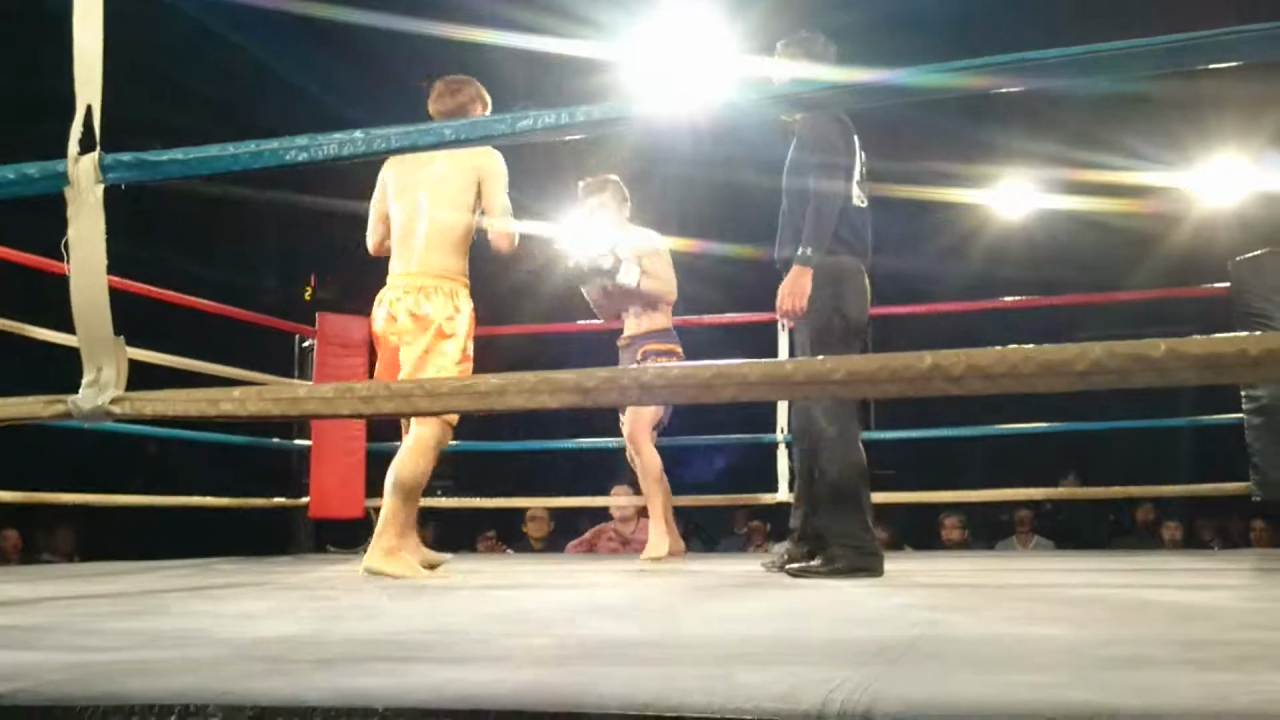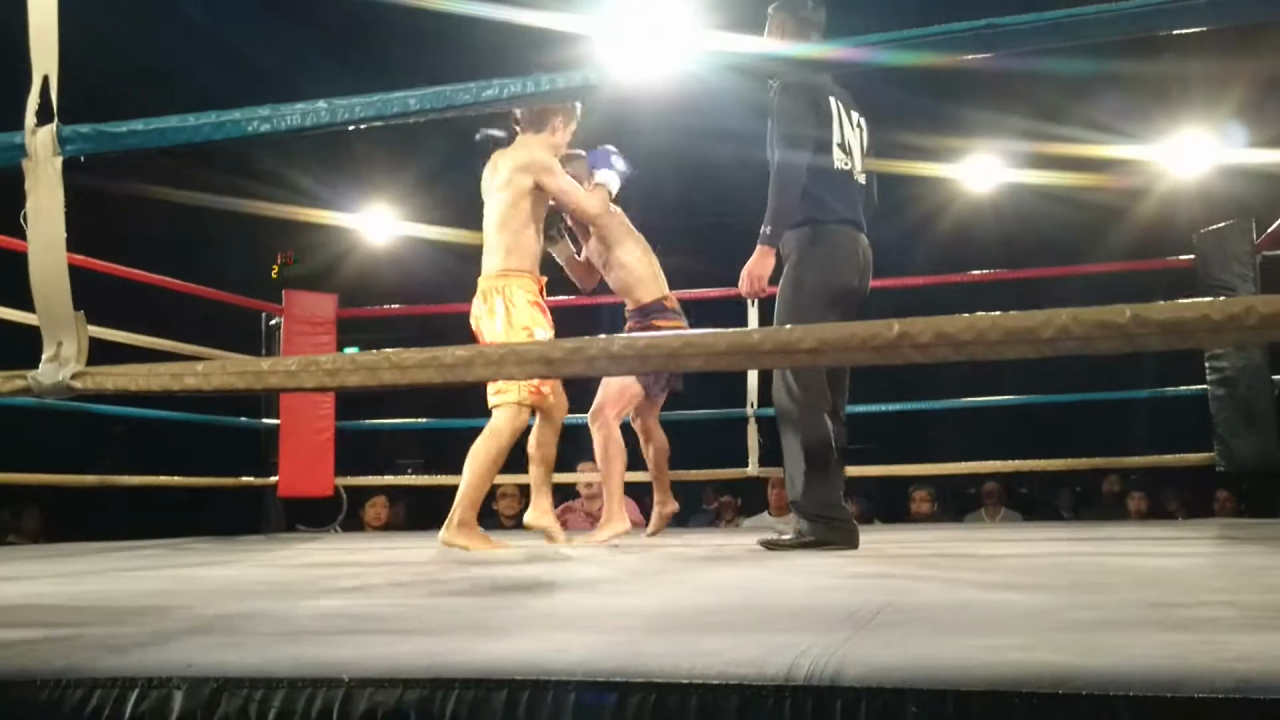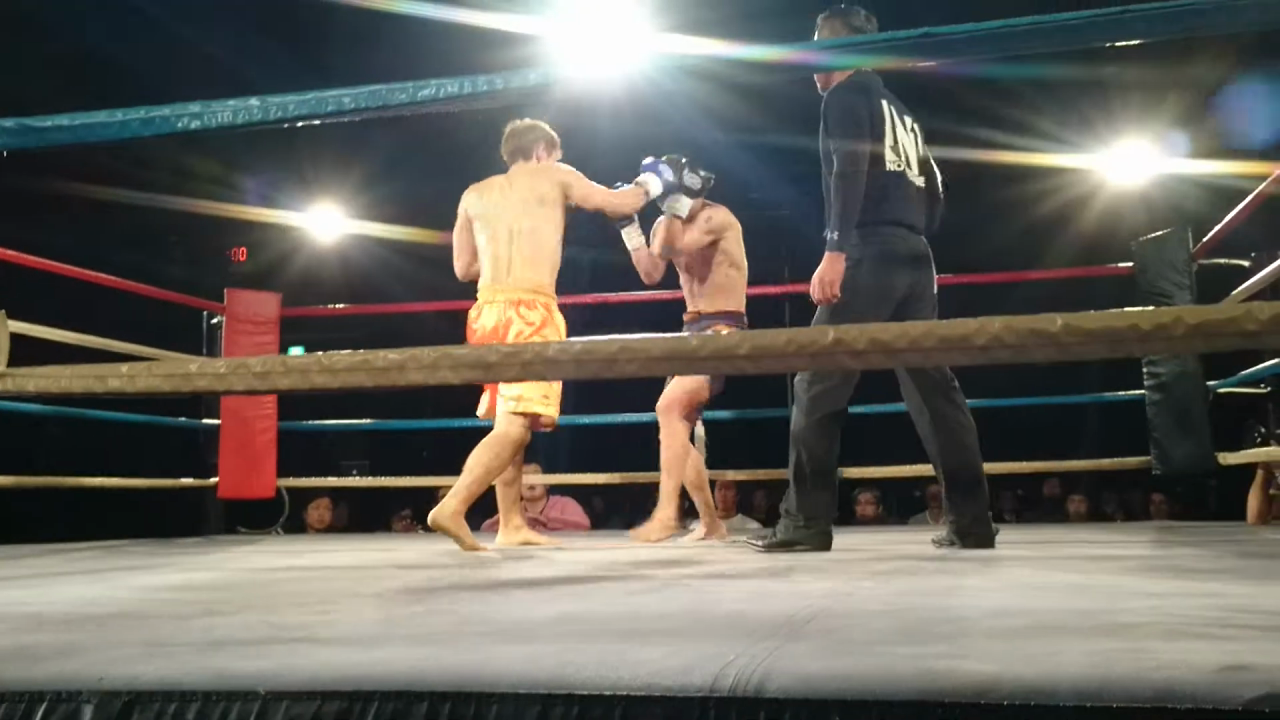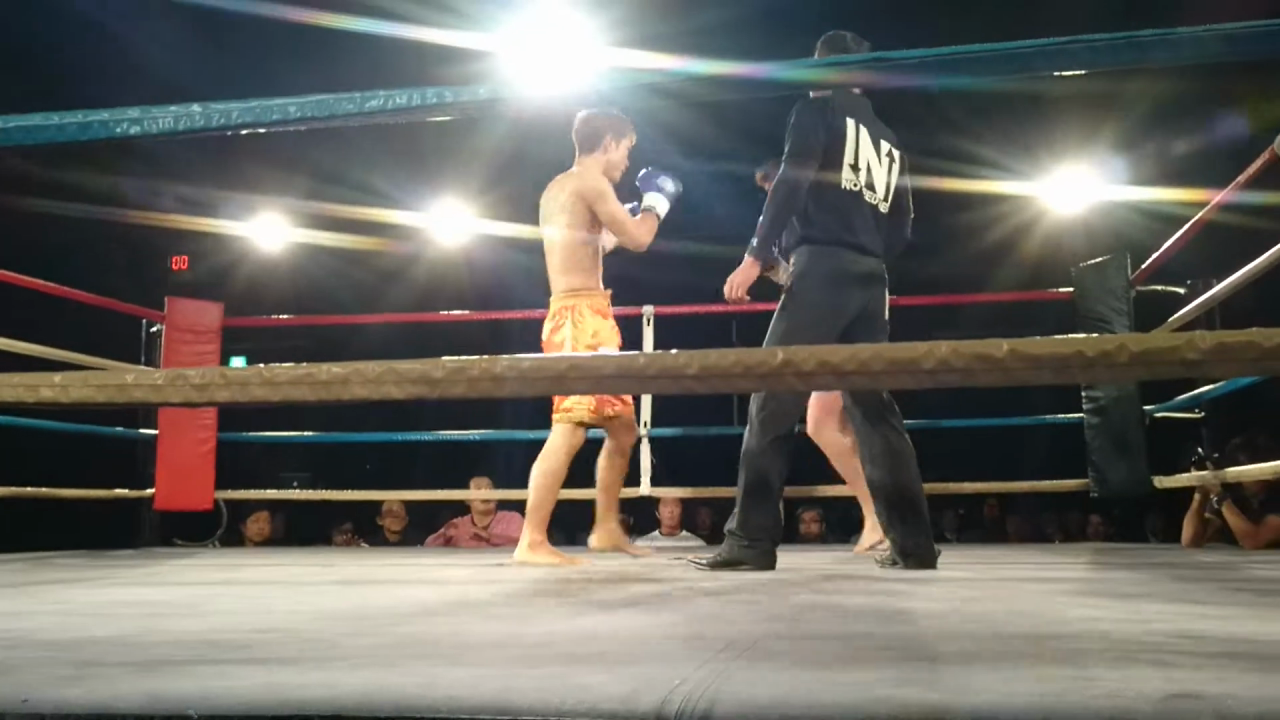
dt=0.7s
person 1, frame 1
left shoulder: (819, 123)
right shoulder: (831, 130)
left elbow: (825, 196)
left wrist: (801, 266)
left hip: (828, 277)
right hip: (834, 281)
left knee: (827, 413)
right knee: (812, 415)
left ankle: (853, 546)
right ankle: (811, 539)
person 1, frame 2
left shoulder: (794, 89)
right shoulder: (846, 103)
left elbow: (793, 168)
left wrist: (765, 245)
left hip: (815, 244)
right hip: (853, 247)
left knee: (799, 387)
right knee: (825, 386)
left ankle: (825, 519)
right ankle: (823, 510)
person 1, frame 3
left shoulder: (846, 96)
right shoulder: (900, 110)
left elbow: (848, 173)
right elbow: (932, 190)
left wrist: (834, 251)
left hip: (872, 252)
right hip: (915, 256)
left knee: (819, 384)
right knee: (933, 387)
left ankle: (806, 522)
right ankle: (970, 519)
person 1, frame 4
left shoulder: (816, 110)
right shoulder: (889, 140)
left elbow: (791, 182)
right elbow: (901, 228)
left wrist: (755, 256)
left hip: (822, 268)
right hip: (871, 279)
left knee: (774, 400)
right knee: (875, 409)
left ankle: (751, 540)
right ankle: (913, 542)
person 2, frame 1
left shoulder: (396, 165)
right shoulder: (483, 158)
left elbow: (376, 243)
right elbow: (502, 239)
right wrist: (511, 232)
left hip: (394, 297)
right hip: (442, 299)
left knee: (419, 426)
right knee: (431, 428)
left ankle: (405, 539)
right ankle: (386, 546)
person 2, frame 2
left shoulder: (501, 160)
right shoulder: (533, 159)
right elbow: (590, 208)
left hip: (503, 295)
right hip: (510, 297)
left knee: (553, 402)
right knee: (509, 416)
left ankle: (541, 504)
right ankle: (461, 522)
person 2, frame 3
left shoulder: (474, 195)
right shoulder: (556, 176)
left elbow: (463, 268)
right elbow: (618, 204)
right wrist: (652, 183)
left hip: (487, 313)
right hip: (534, 312)
left knee: (514, 422)
right knee: (515, 425)
left ankle: (512, 524)
right ankle: (453, 507)
person 2, frame 4
left shoulder: (558, 190)
right shoulder: (589, 183)
right elbow: (638, 239)
left wrist: (612, 226)
right wrist: (658, 200)
left hip: (585, 318)
right hip: (581, 317)
left knee: (624, 428)
right knee: (569, 432)
left ankle: (607, 527)
right ankle: (532, 542)
person 3, frame 1
left shoulder: (647, 240)
right shoulder: (602, 250)
left elbow: (669, 292)
left wrist: (620, 272)
right wrist: (590, 280)
left hip: (658, 347)
right hip: (629, 349)
left knee: (636, 432)
right knee: (638, 451)
left ankle: (658, 534)
right ankle: (671, 537)
person 3, frame 2
left shoulder: (600, 213)
right shoulder: (586, 220)
right elbow: (586, 279)
right wrist: (557, 242)
left hip: (658, 323)
right hip: (655, 324)
left knee: (604, 414)
right knee: (644, 420)
left ankle: (614, 515)
right ankle: (663, 502)
person 3, frame 3
left shoulder: (718, 217)
right shoulder: (668, 224)
left elbow: (673, 249)
right elbow: (650, 273)
left wrist: (683, 199)
right wrist: (629, 223)
left hip: (723, 331)
right hip: (693, 330)
left knee: (669, 409)
right knee: (676, 431)
left ankle: (665, 514)
right ankle: (711, 520)
person 3, frame 4
right shoulder: (795, 228)
right elbow: (794, 282)
left wrist: (795, 251)
right wrist: (775, 263)
left knee: (821, 426)
right knee: (841, 433)
left ankle: (874, 516)
right ankle: (875, 517)
